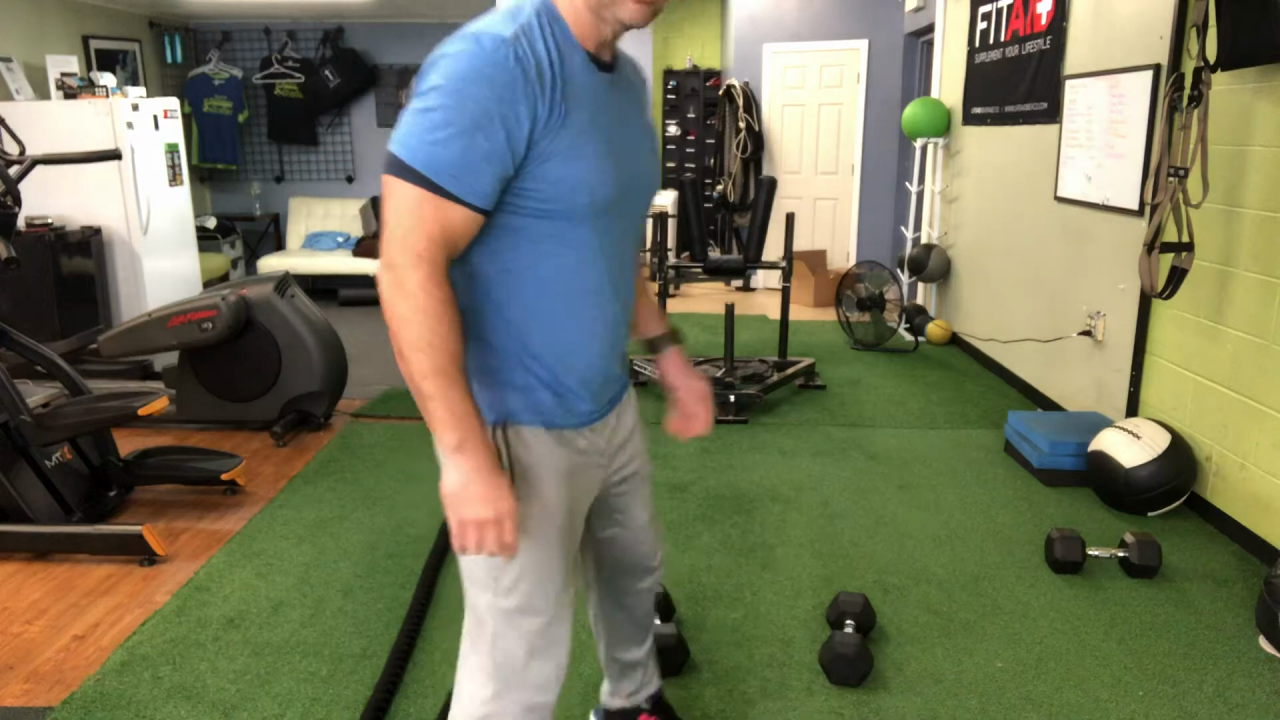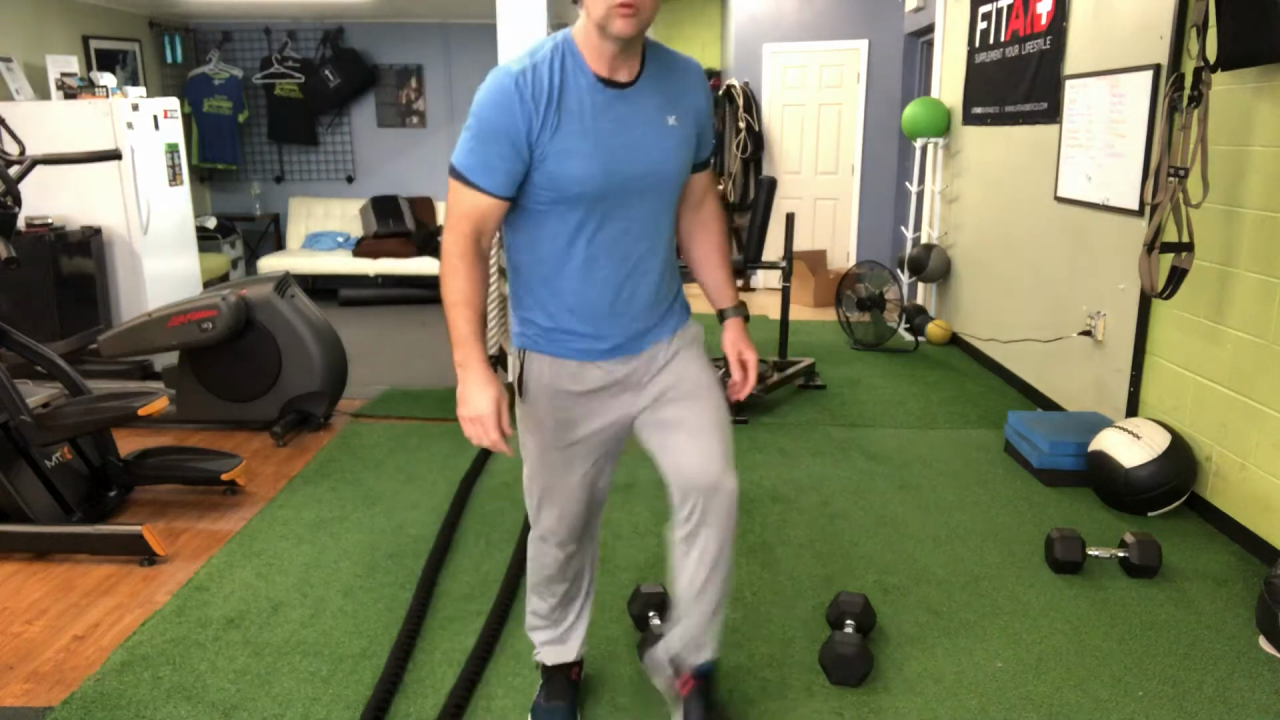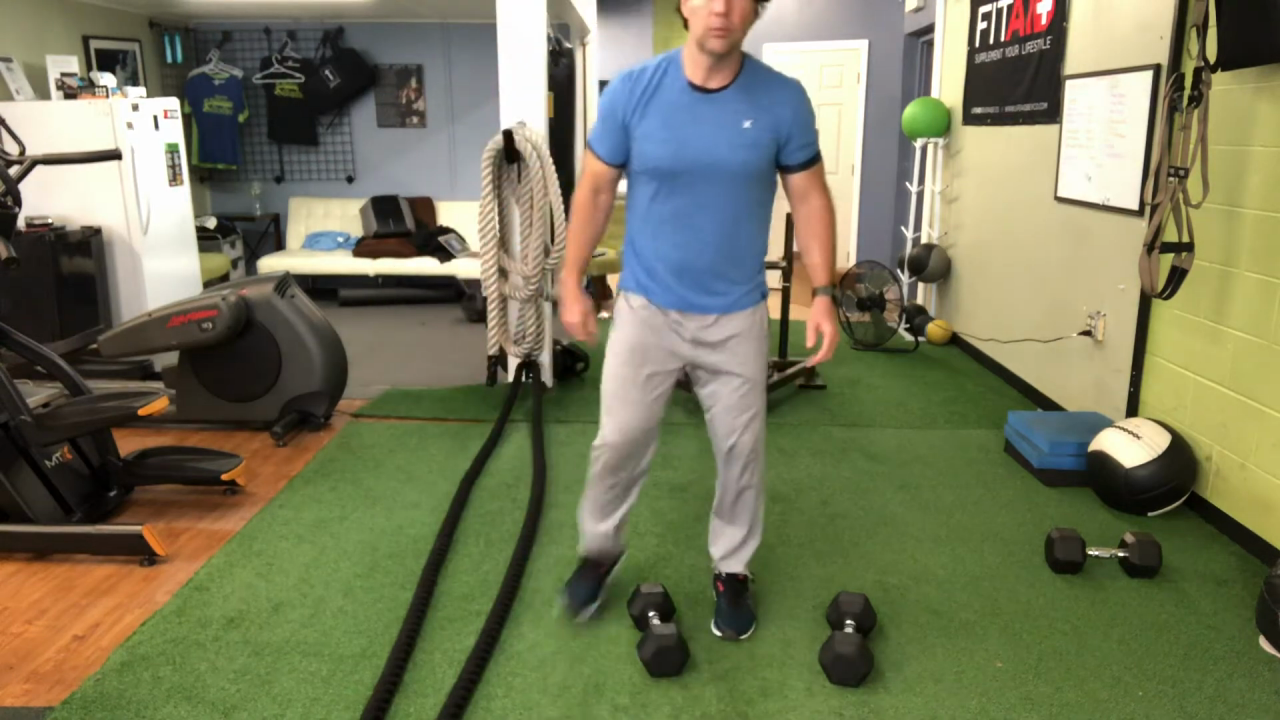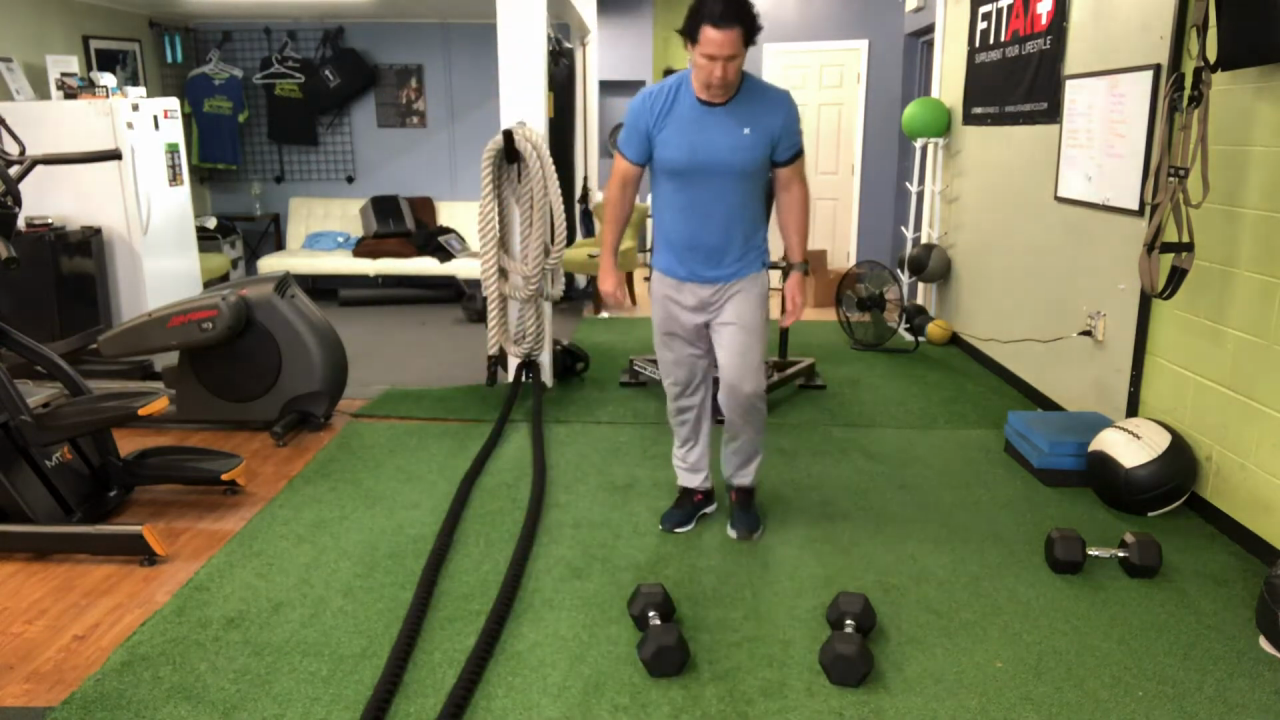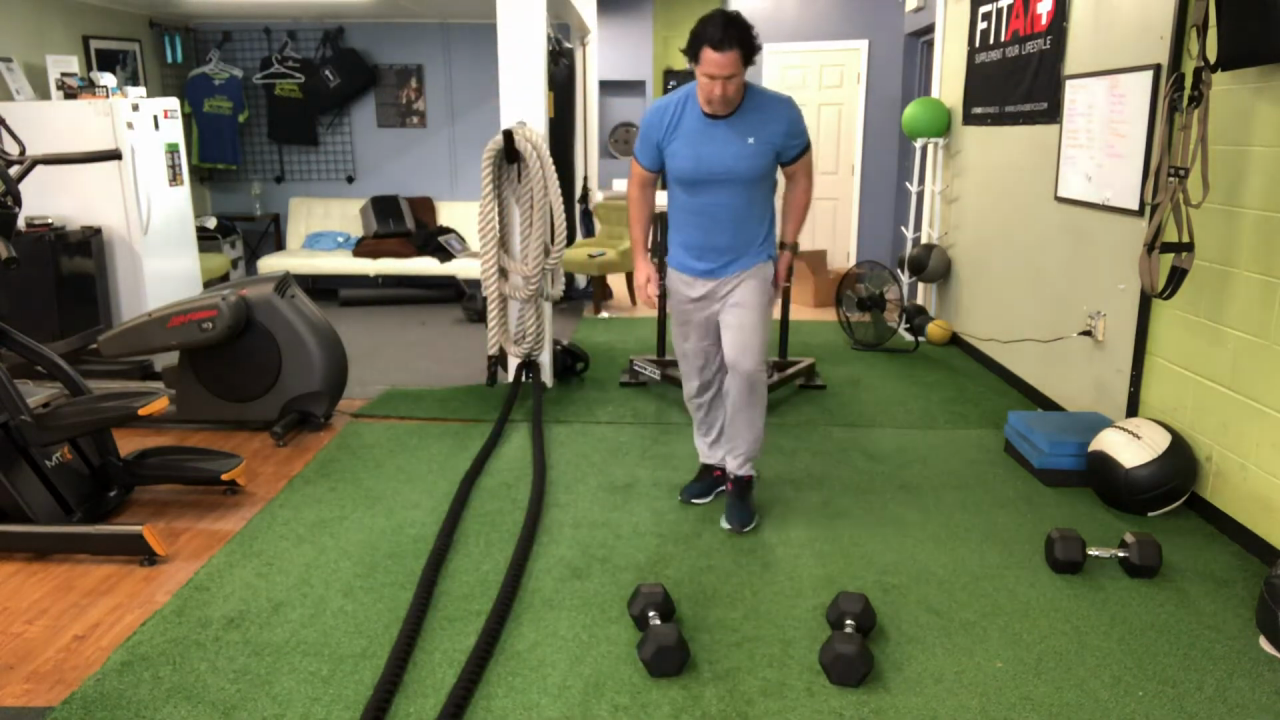
dt=0.7s
person 1, frame 1
left shoulder: (625, 79)
right shoulder: (492, 67)
right elbow: (411, 267)
left wrist: (665, 348)
right wrist: (463, 451)
left hip: (610, 407)
right hip: (517, 428)
left knee: (633, 571)
right knee: (521, 657)
person 1, frame 2
left shoulder: (687, 86)
right shoulder: (518, 93)
right elbow: (465, 237)
left wrist: (731, 315)
right wrist: (473, 370)
left hip: (667, 344)
right hip: (561, 364)
left knee: (710, 486)
right knee: (561, 527)
left ankle: (687, 662)
right ankle: (558, 661)
person 1, frame 3
left shoulder: (783, 101)
right shoulder: (631, 92)
left elbow: (808, 198)
right elbow: (594, 191)
left wrist: (822, 293)
right wrist: (572, 282)
left hip: (737, 315)
right hip: (646, 308)
left knee: (739, 449)
right knee: (620, 440)
left ankle: (732, 570)
right ankle: (599, 549)
person 1, frame 4
left shoulder: (776, 108)
right shoulder: (652, 105)
left elbow: (791, 188)
right elbow: (622, 183)
left wrist: (797, 269)
right wrist: (608, 260)
left hip: (743, 280)
right hip: (673, 280)
left knee: (742, 387)
right knee: (684, 392)
left ankle: (742, 483)
right ankle: (694, 487)
person 1, frame 5
left shoulder: (780, 114)
right shoulder: (662, 116)
left elbow: (799, 177)
right elbow: (641, 185)
left wrist: (786, 247)
right wrist: (641, 257)
left hip: (750, 270)
right hip: (686, 273)
left knee: (745, 369)
right knee: (699, 377)
left ankle: (741, 474)
right ankle: (713, 461)
